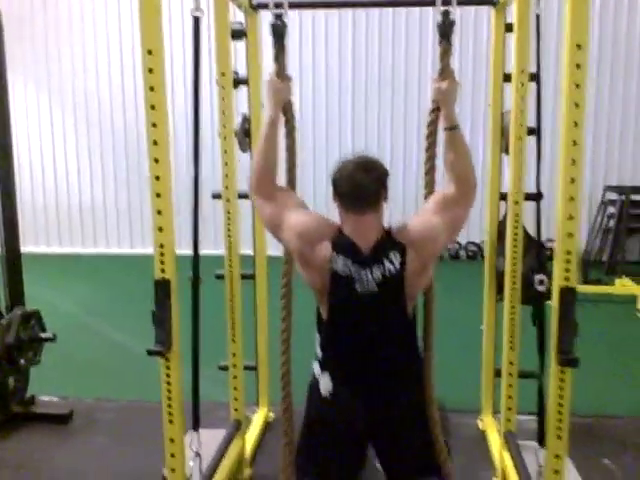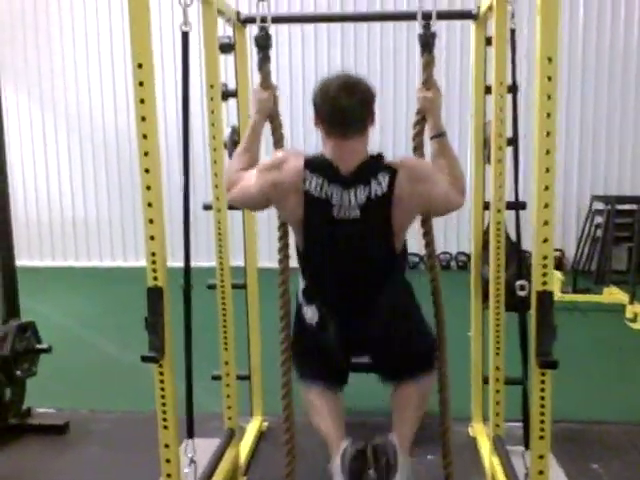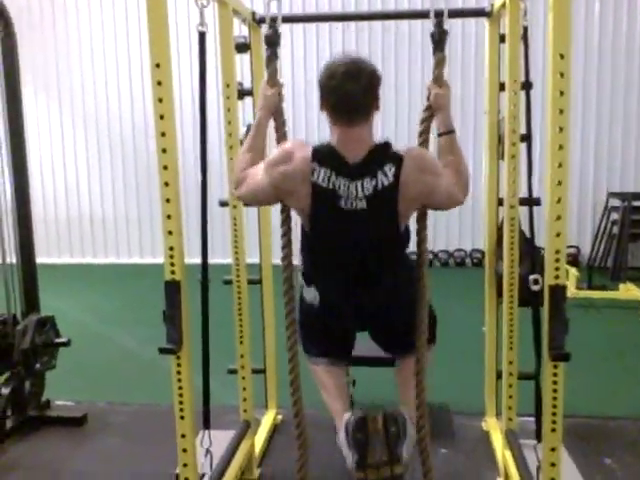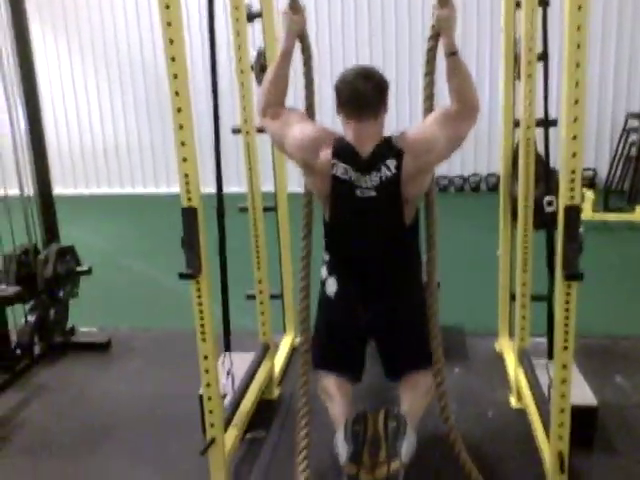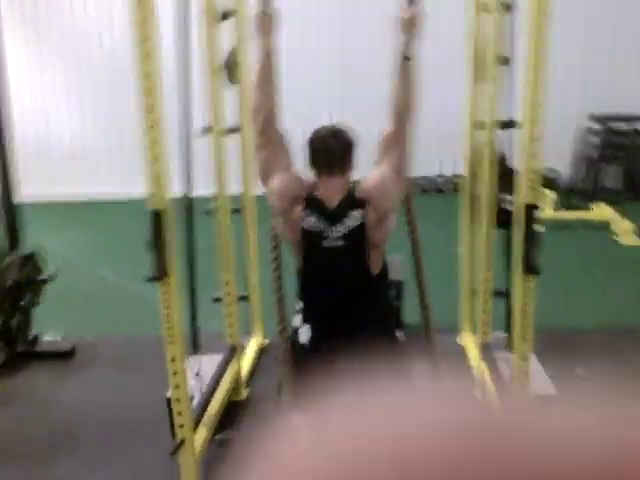
dt=0.4s
person 1, frame 1
left shoulder: (315, 245)
right shoulder: (415, 247)
left elbow: (261, 189)
right elbow: (464, 188)
left wrist: (274, 111)
right wrist: (448, 114)
left hip: (336, 389)
right hip: (400, 390)
person 1, frame 2
left shoulder: (285, 174)
right shoulder: (409, 178)
left elbow: (233, 188)
right elbow: (456, 193)
left wrist: (257, 119)
right wrist: (436, 123)
left hip: (322, 320)
right hip: (390, 321)
left knee: (316, 375)
right knee: (418, 366)
right ankle: (397, 447)
person 1, frame 3
left shoulder: (294, 165)
right shoulder: (412, 168)
left elbow: (241, 186)
right elbow: (458, 190)
left wrist: (264, 116)
right wrist: (445, 123)
left hip: (325, 295)
right hip: (391, 294)
left knee: (323, 350)
right knee: (413, 341)
left ankle: (345, 422)
right ankle: (405, 422)
person 1, frame 4
left shoulder: (319, 157)
right shoulder: (413, 155)
left elbow: (269, 112)
right elbow: (467, 110)
left wrist: (289, 39)
right wrist: (448, 41)
left hip: (342, 289)
right hip: (400, 293)
left knee: (333, 369)
right knee: (417, 367)
left ankle: (346, 427)
right ankle: (403, 425)
person 1, frame 5
left shoulder: (293, 204)
right shoulder: (374, 201)
left elbow: (264, 134)
right elbow: (399, 129)
left wrist: (266, 46)
right wrist: (407, 47)
left hip: (316, 340)
right hip: (373, 336)
